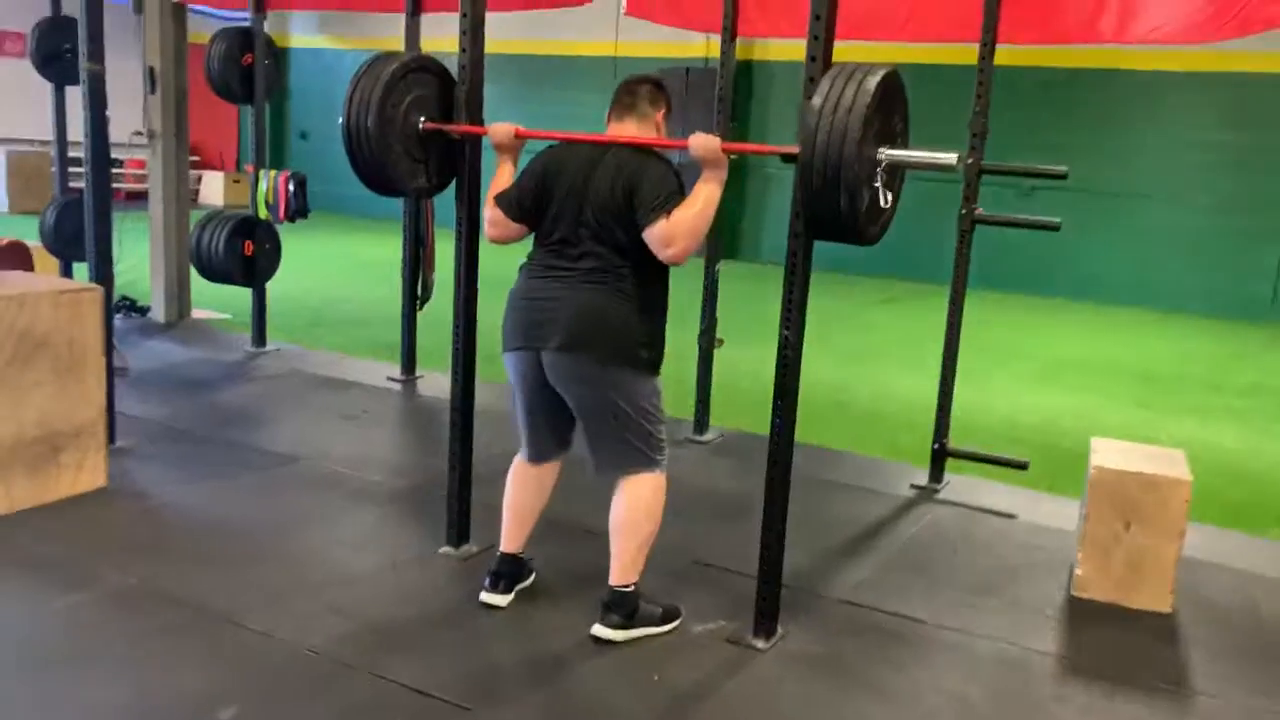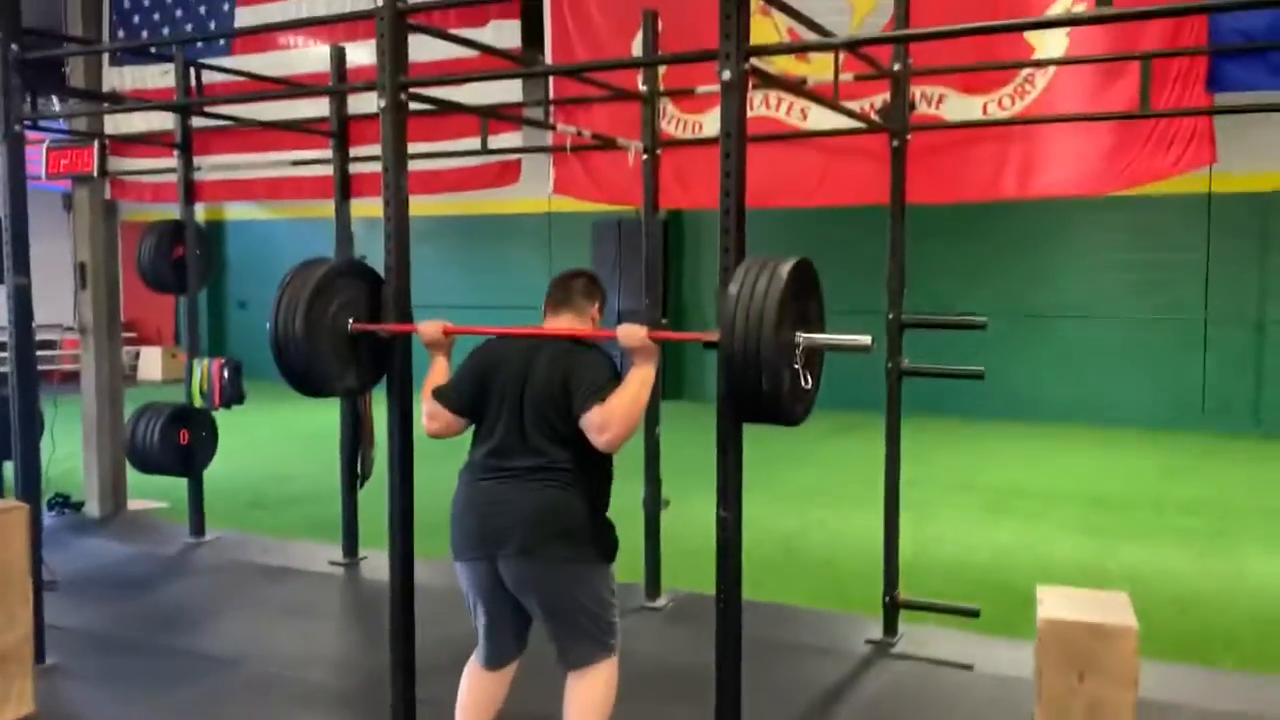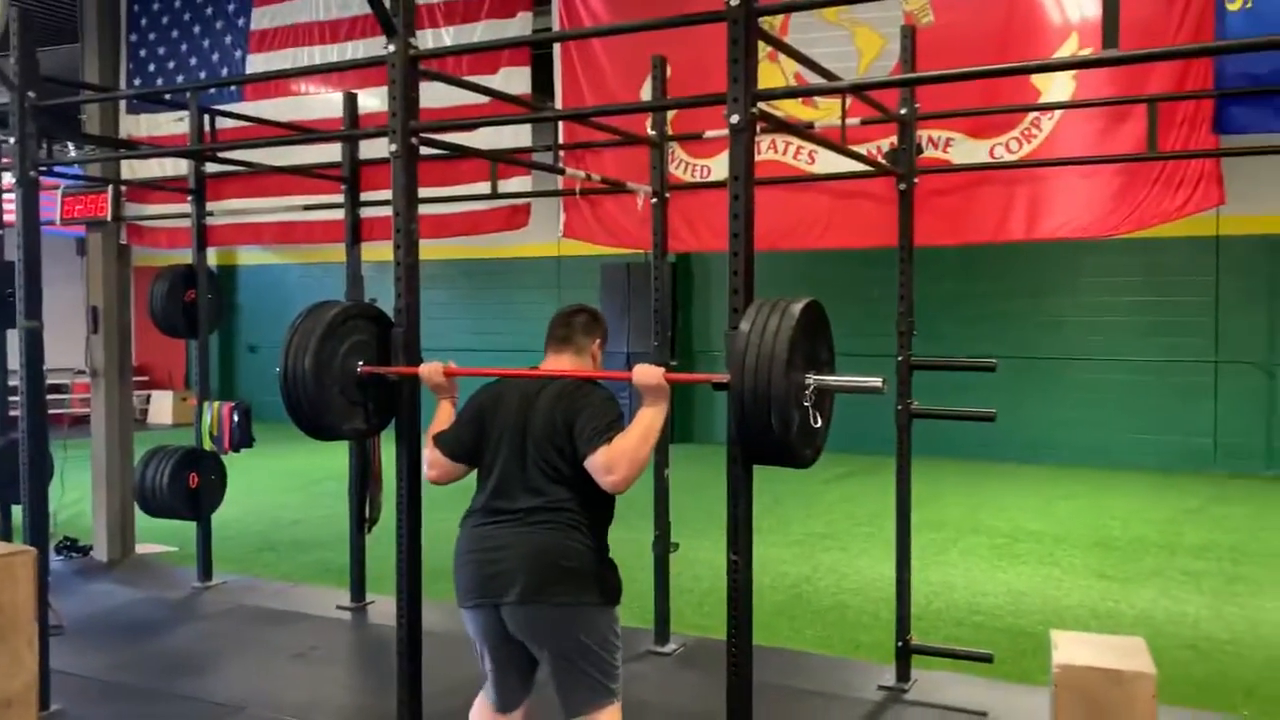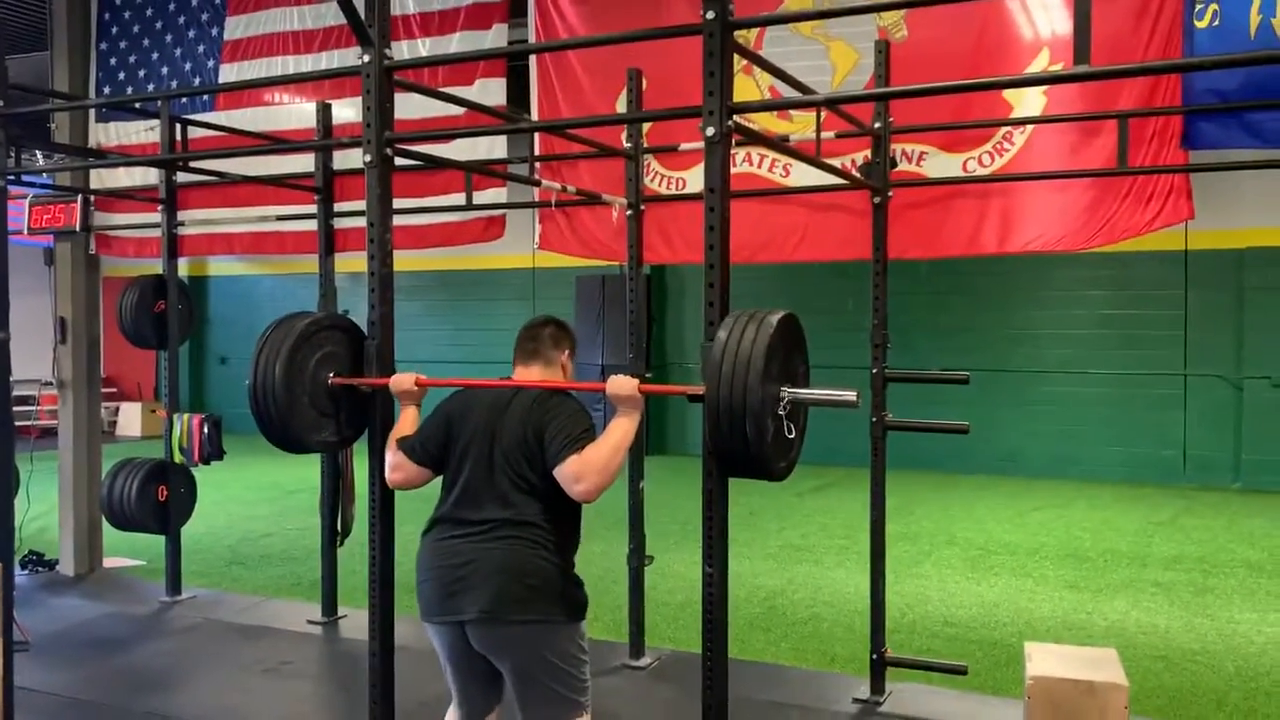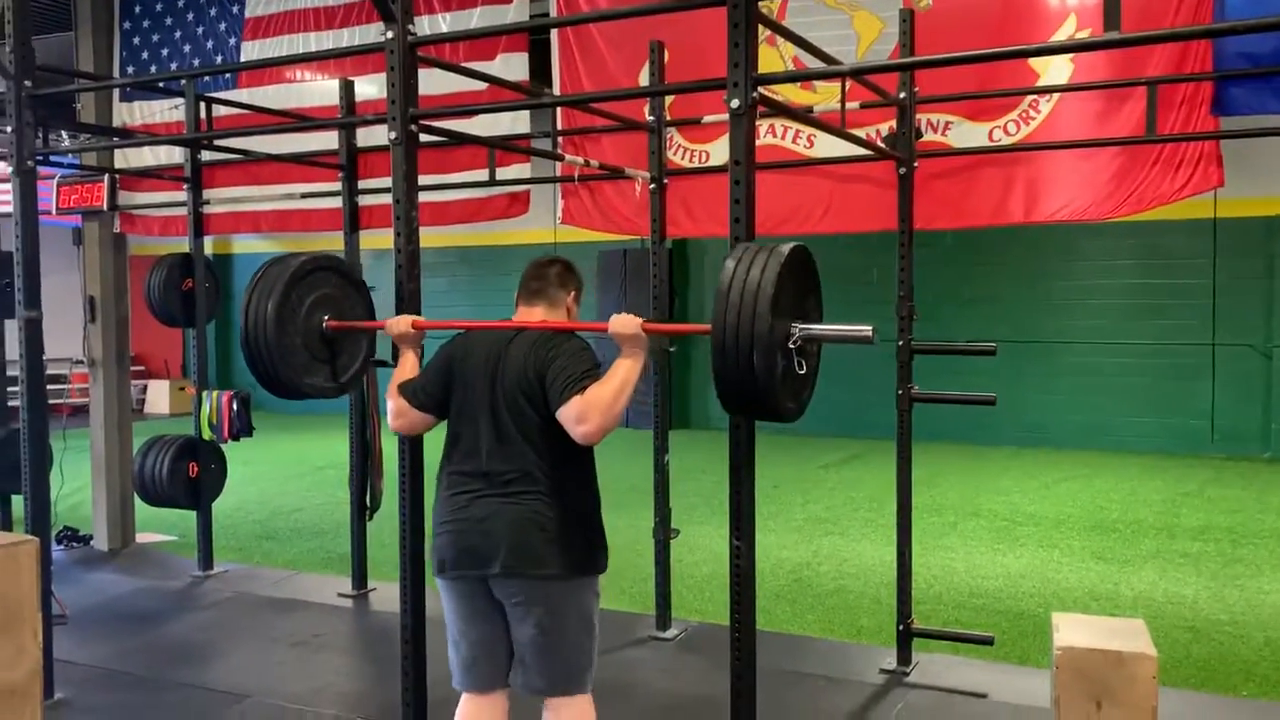
dt=1s
person 1, frame 1
left shoulder: (554, 158)
right shoulder: (651, 170)
left elbow: (496, 227)
right elbow: (674, 244)
left wrist: (505, 156)
right wrist: (711, 174)
left hip: (528, 322)
right hip: (601, 336)
left knee: (537, 449)
right knee: (641, 466)
left ankle: (505, 571)
right ankle: (622, 603)
person 1, frame 2
left shoulder: (491, 352)
right shoulder: (587, 359)
left elbow: (435, 422)
right elbow: (607, 430)
left wrist: (439, 354)
right wrist: (643, 364)
left hip: (476, 522)
right hip: (554, 529)
left knee: (495, 649)
right knee: (593, 655)
person 1, frame 3
left shoulder: (491, 396)
right shoulder: (589, 400)
left elbow: (436, 468)
right elbow: (614, 472)
left wrist: (445, 397)
right wrist: (654, 403)
left hip: (480, 567)
right hip: (556, 573)
person 1, frame 4
left shoulder: (460, 404)
right shoulder: (559, 410)
left elbow: (398, 472)
right elbow: (584, 481)
left wrist: (409, 404)
right wrist: (626, 414)
left hip: (442, 579)
right hip: (521, 587)
person 1, frame 5
left shoulder: (462, 348)
right shoulder: (563, 350)
left elbow: (402, 418)
right elbow: (588, 423)
left wrist: (408, 349)
right wrist: (630, 354)
left hip: (461, 539)
right hip: (543, 544)
